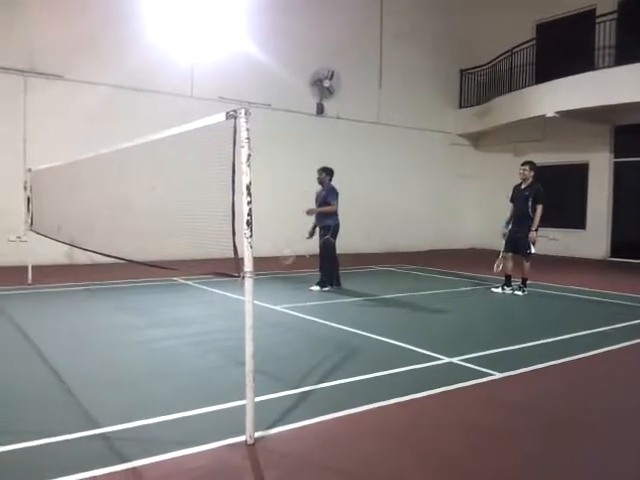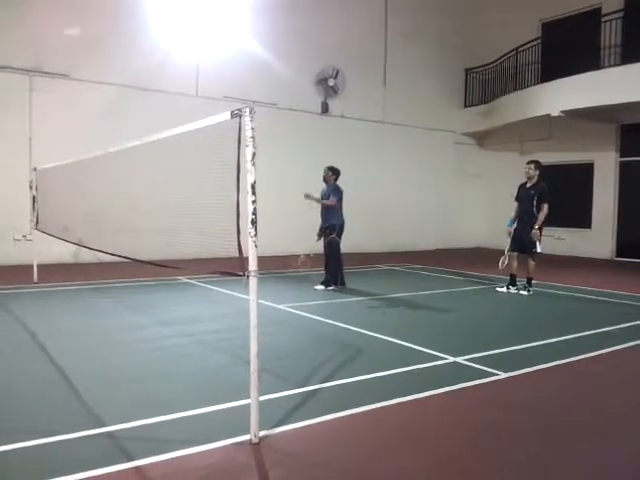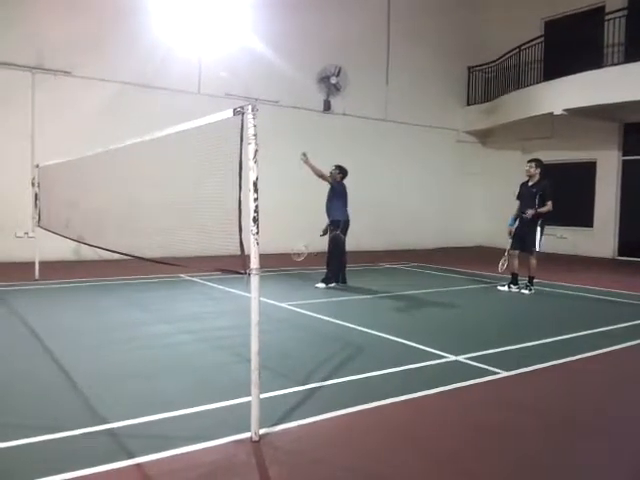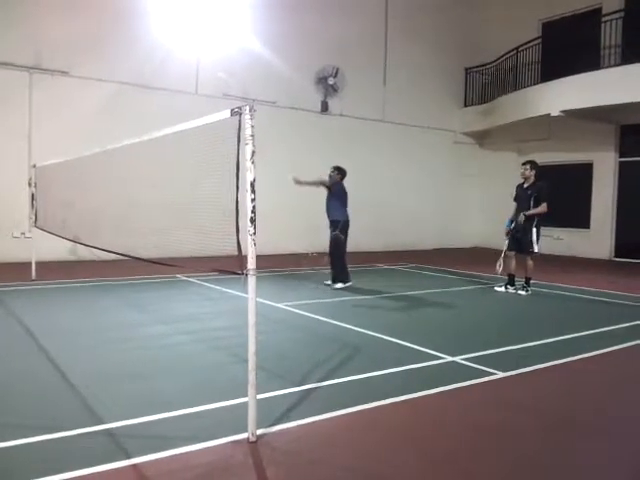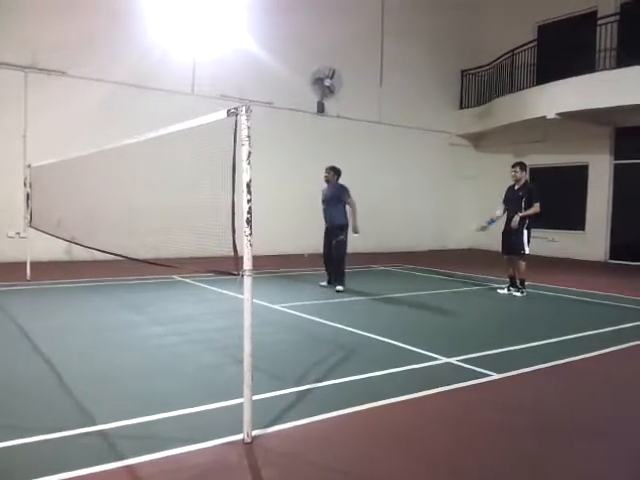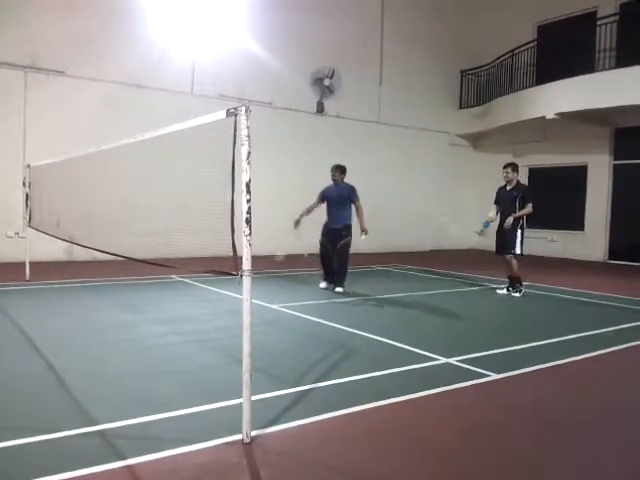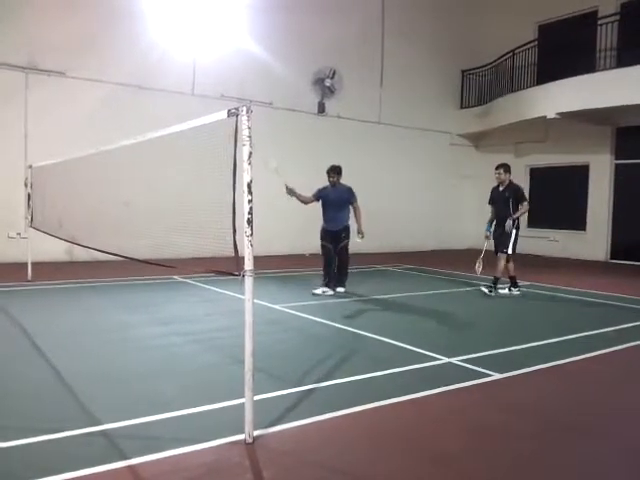
dt=0.4s
person 1, frame 1
left shoulder: (536, 189)
right shoulder: (516, 188)
left elbow: (539, 210)
left wrist: (534, 229)
right wrist: (506, 226)
left hip: (527, 229)
right hip: (514, 228)
left knee: (525, 257)
right knee: (507, 254)
left ankle: (523, 286)
right ankle: (507, 285)
person 1, frame 2
left shoulder: (541, 187)
right shoulder: (521, 187)
left elbow: (544, 210)
left wrist: (536, 227)
right wrist: (511, 224)
left hip: (532, 228)
right hip: (519, 227)
left knee: (530, 256)
right knee: (512, 254)
left ankle: (528, 286)
right ankle: (512, 284)
person 1, frame 3
left shoulder: (544, 186)
right shoulder: (523, 185)
left elbow: (549, 206)
left wrist: (535, 212)
right wrist: (512, 223)
left hip: (534, 225)
right hip: (521, 225)
left knee: (531, 254)
right knee: (513, 252)
left ankle: (530, 285)
right ankle: (514, 283)
person 1, frame 4
left shoulder: (539, 187)
right shoulder: (519, 187)
left elbow: (544, 208)
left wrist: (526, 214)
right wrist: (509, 224)
left hip: (530, 227)
right hip: (517, 226)
left knee: (528, 256)
right knee: (510, 253)
left ankle: (527, 285)
right ankle: (510, 284)
person 1, frame 5
left shoulder: (530, 188)
right shoulder: (510, 189)
left elbow: (536, 208)
right elbow: (502, 209)
left wrist: (519, 215)
right wrist: (489, 222)
left hip: (521, 228)
right hip: (508, 228)
left knee: (520, 257)
right knee: (508, 257)
left ankle: (521, 287)
right ankle: (512, 285)
person 1, frame 6
left shoulder: (523, 189)
right shoulder: (501, 190)
left elbow: (529, 209)
right elbow: (495, 210)
left wrist: (513, 216)
right wrist: (486, 224)
left hip: (516, 228)
right hip: (502, 228)
left knee: (510, 256)
right knee: (505, 258)
left ankle: (519, 285)
right ankle: (511, 285)
person 1, frame 7
left shoulder: (516, 189)
right shoulder: (494, 190)
left elbow: (525, 207)
left wrist: (512, 218)
right wrist: (488, 227)
left hip: (510, 228)
right hip: (498, 228)
left knee: (502, 256)
right knee: (507, 257)
left ankle: (494, 286)
right ankle: (514, 286)
person 2, frame 1
left shoulder: (331, 190)
right shoulder: (320, 191)
left elbow: (334, 208)
left wrist: (316, 209)
right wrist: (314, 227)
left hip: (330, 226)
right hip: (324, 226)
left knee: (325, 255)
right knee: (330, 255)
left ankle: (324, 283)
right ankle: (334, 281)
person 2, frame 2
left shoulder: (335, 189)
right shoulder: (325, 190)
left elbow: (331, 203)
left wrist: (314, 199)
right wrist: (321, 228)
left hip: (335, 226)
right hip: (328, 226)
left knee: (331, 254)
right knee: (334, 254)
left ankle: (328, 282)
right ankle: (338, 281)
person 2, frame 3
left shoulder: (339, 185)
right shoulder: (335, 188)
left elbow: (322, 175)
left wrist: (308, 162)
right wrist: (328, 226)
left hip: (340, 223)
right hip: (337, 223)
left knee: (333, 252)
right knee: (339, 252)
left ankle: (329, 280)
right ankle: (340, 279)
person 2, frame 4
left shoulder: (337, 185)
right shoulder: (335, 188)
left elbow: (321, 182)
left wrist: (302, 182)
left hip: (340, 223)
right hip: (337, 223)
left knee: (336, 251)
right knee: (336, 252)
left ankle: (344, 279)
right ankle: (336, 279)
person 2, frame 5
left shoulder: (340, 188)
right shoulder: (325, 191)
left elbow: (352, 204)
left wrist: (354, 223)
left hip: (339, 226)
right hip: (329, 226)
left knee: (338, 254)
right knee: (327, 255)
left ankle: (339, 282)
right ankle: (331, 280)
person 2, frame 6
left shoulder: (350, 189)
right shoulder: (327, 190)
left elbow: (358, 206)
right elbow: (314, 205)
left wrist: (362, 224)
right wrist: (301, 216)
left hip: (344, 227)
right hip: (329, 227)
left knee: (341, 256)
right knee: (325, 254)
left ankle: (339, 283)
right ankle: (328, 279)
person 2, frame 7
left shoulder: (347, 190)
right shoulder: (323, 191)
left elbow: (356, 208)
right elbow: (308, 200)
left wrist: (359, 226)
right wrist: (295, 194)
left hip: (342, 229)
right hip: (327, 230)
left knee: (342, 258)
right knee: (328, 258)
left ankle: (340, 284)
right ankle: (328, 286)
